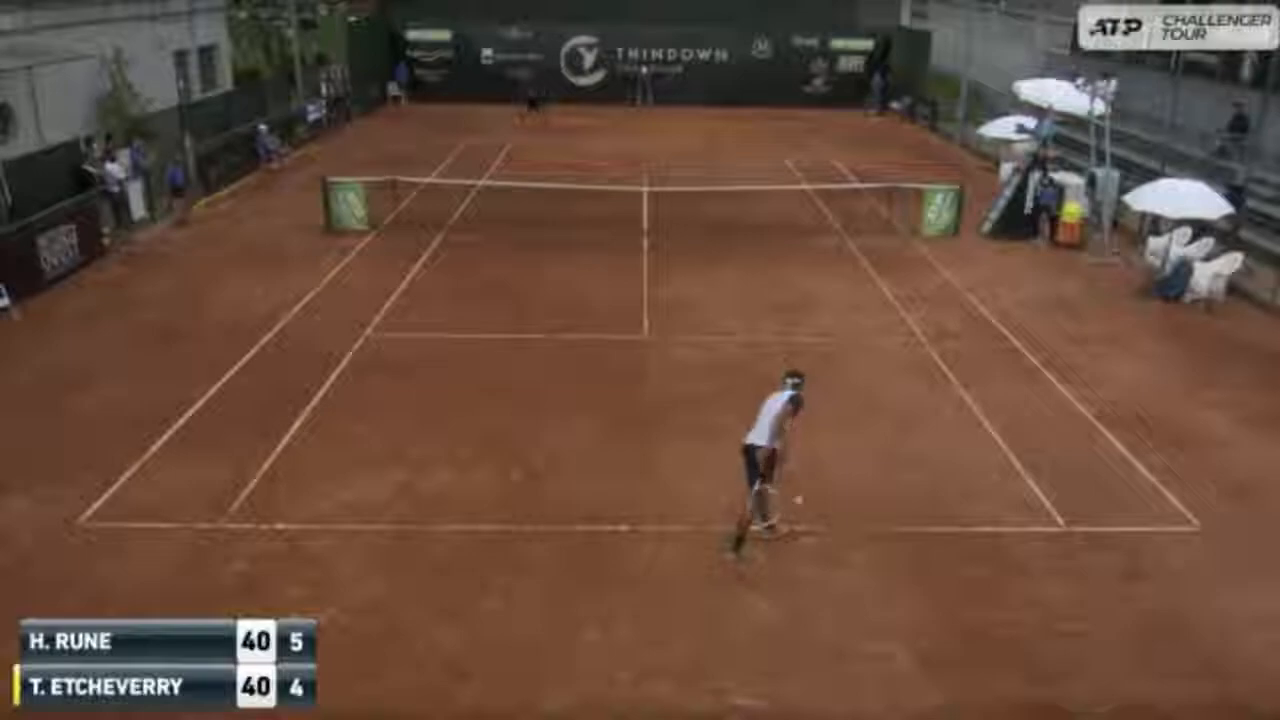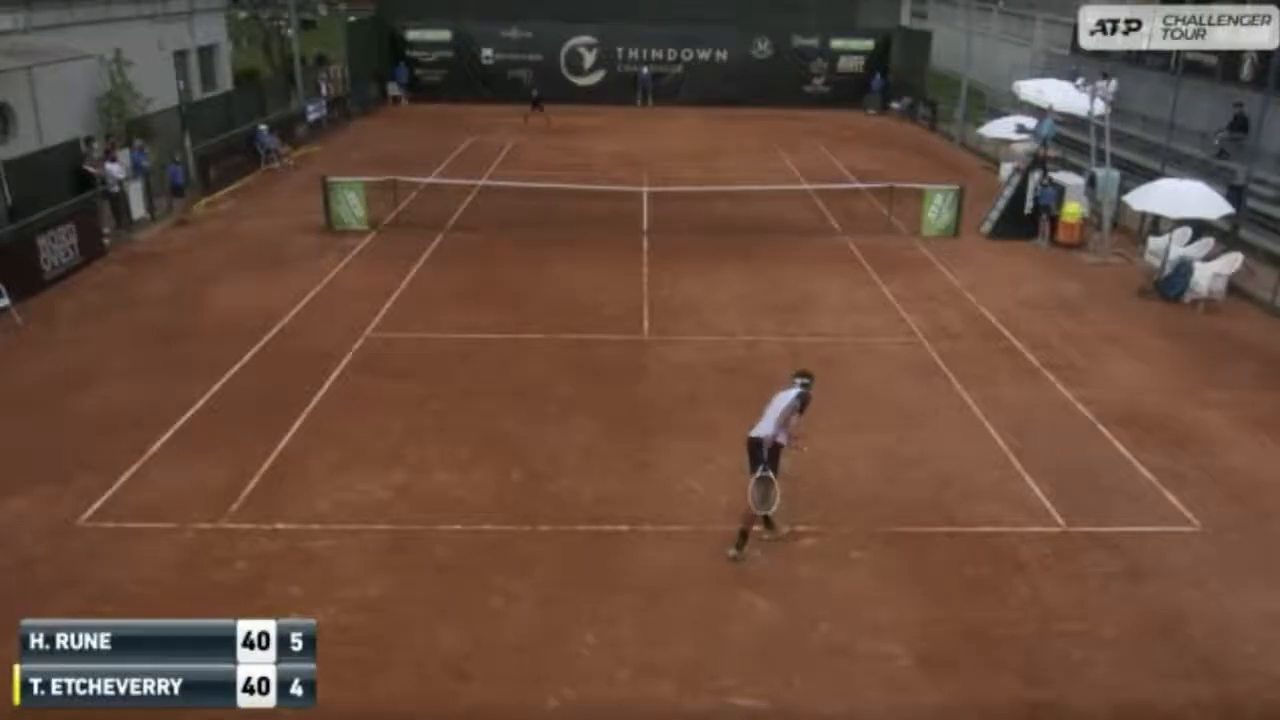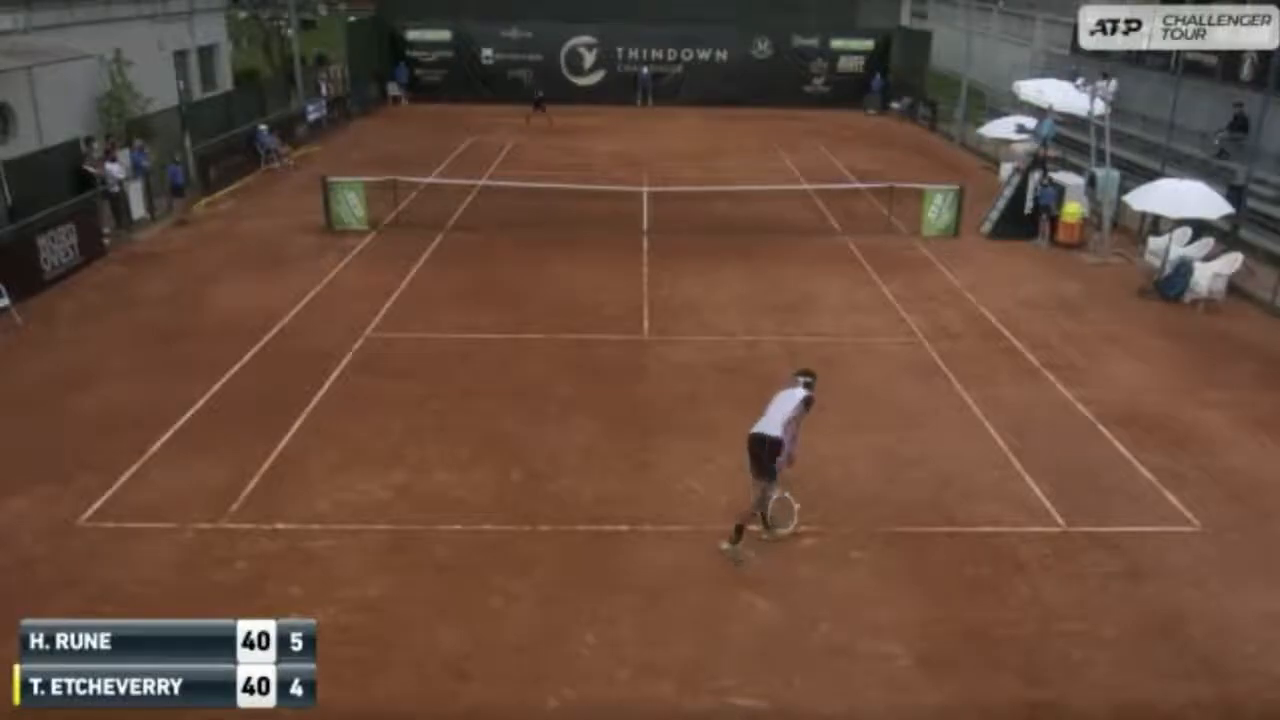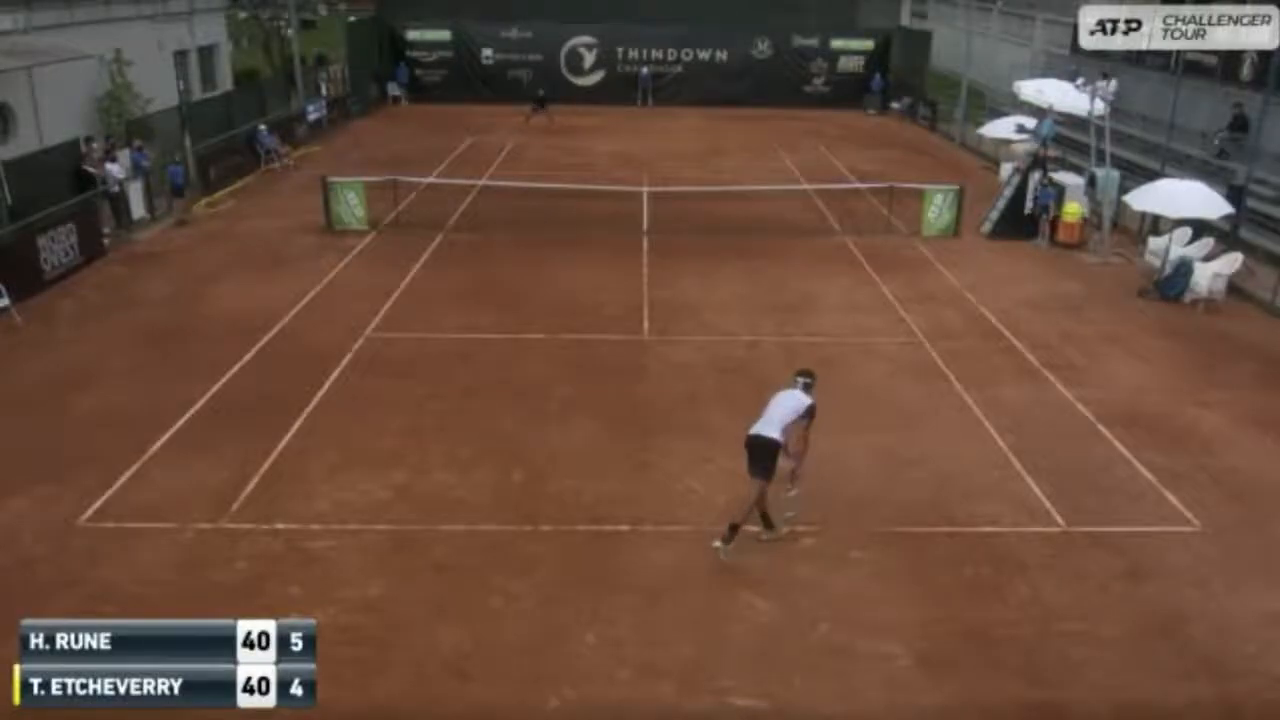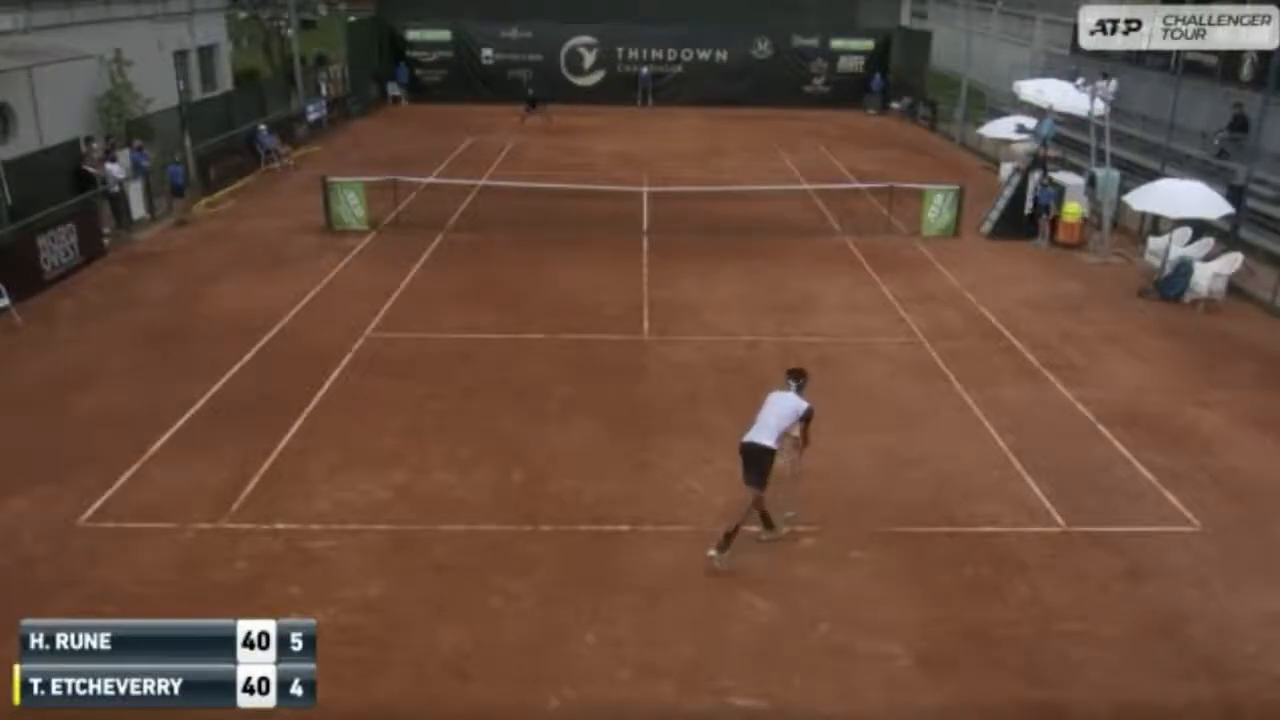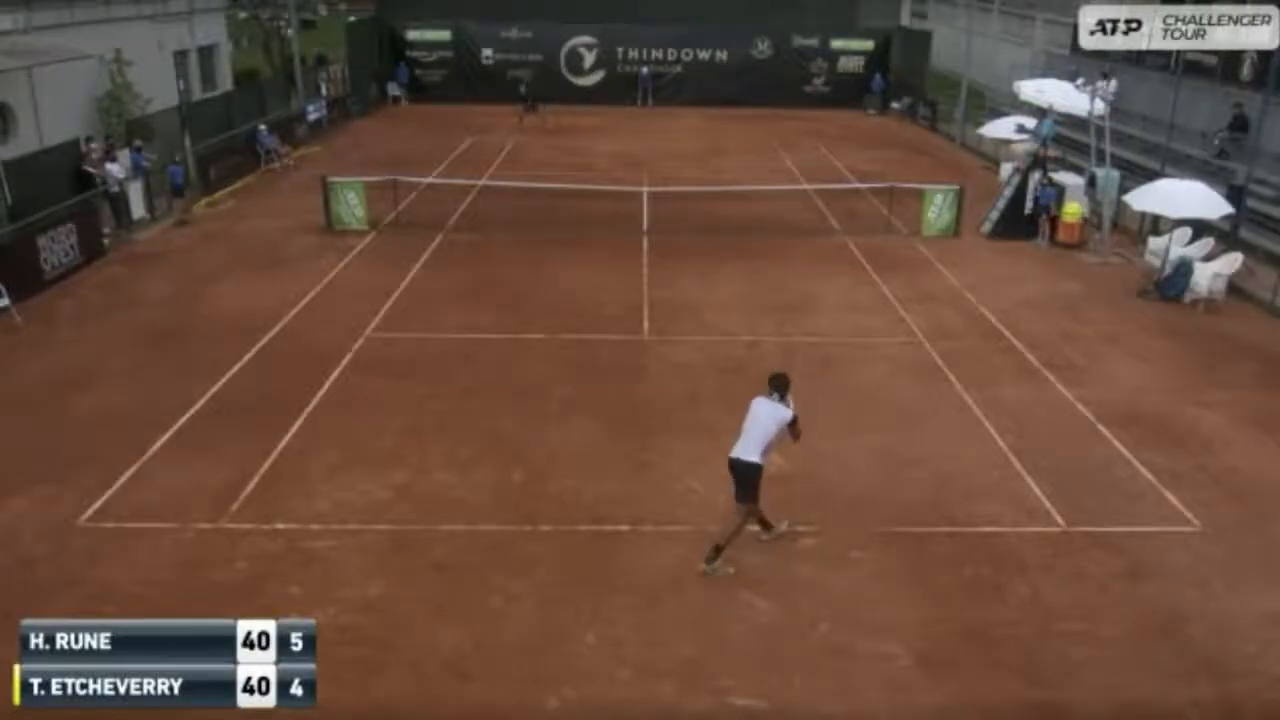
dt=0.3s
person 1, frame 1
left shoulder: (774, 397)
right shoulder: (795, 398)
right elbow: (779, 420)
left wrist: (778, 452)
right wrist: (768, 448)
left hip: (751, 445)
right hip: (762, 449)
left knee: (760, 490)
right knee: (755, 500)
left ankle: (768, 525)
right ankle: (734, 549)
person 1, frame 2
left shoulder: (782, 394)
right shoulder: (803, 395)
right elbow: (788, 411)
left wrist: (790, 436)
right wrist: (774, 435)
left hip: (754, 439)
right hip: (768, 443)
left ankle: (769, 527)
right ankle: (738, 546)
person 1, frame 3
left shoulder: (784, 393)
right shoulder: (807, 396)
right elbow: (795, 421)
left wrist: (787, 450)
right wrist: (788, 452)
left hip: (755, 436)
right hip: (770, 441)
left knee: (762, 487)
right knee: (762, 492)
left ankle: (769, 528)
right ankle: (733, 541)
person 1, frame 4
left shoulder: (781, 394)
right shoulder: (808, 404)
right elbow: (802, 437)
left wrist: (790, 455)
right wrist: (797, 467)
left hip: (753, 437)
right hip: (768, 443)
left knee: (760, 488)
right knee: (757, 495)
left ankle: (769, 528)
right ankle: (725, 540)
person 1, frame 5
left shoulder: (773, 395)
right shoulder: (805, 407)
right elbow: (804, 438)
right wrist: (801, 448)
left hip: (747, 444)
right hip: (763, 450)
left knee: (756, 492)
right knee: (752, 502)
left ankle: (770, 528)
right ankle: (720, 548)
person 1, frame 6
left shoulder: (756, 401)
right shoulder: (788, 415)
right elbow: (796, 436)
left hip: (734, 458)
right hip: (750, 465)
left knee: (750, 503)
right knee: (743, 516)
left ankle: (768, 528)
right ankle: (711, 560)
